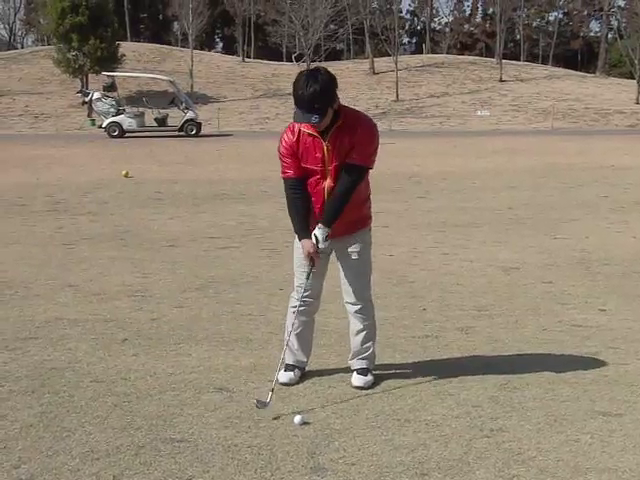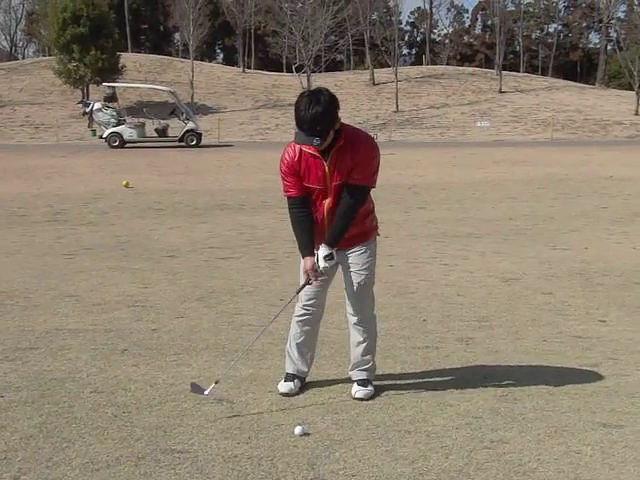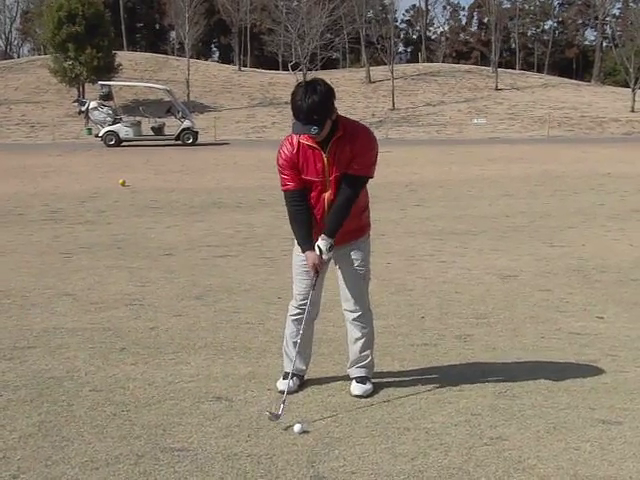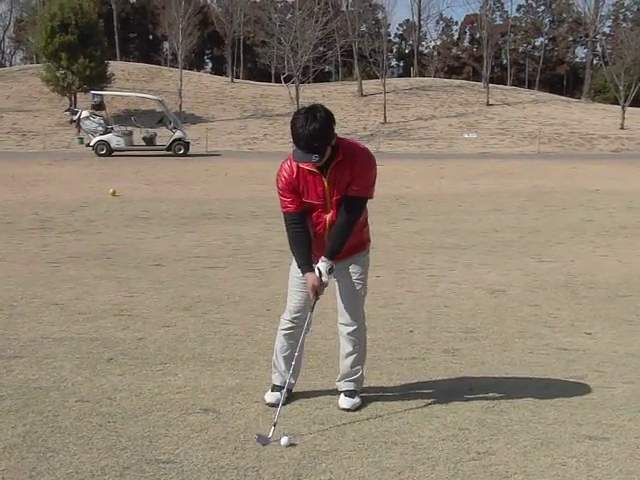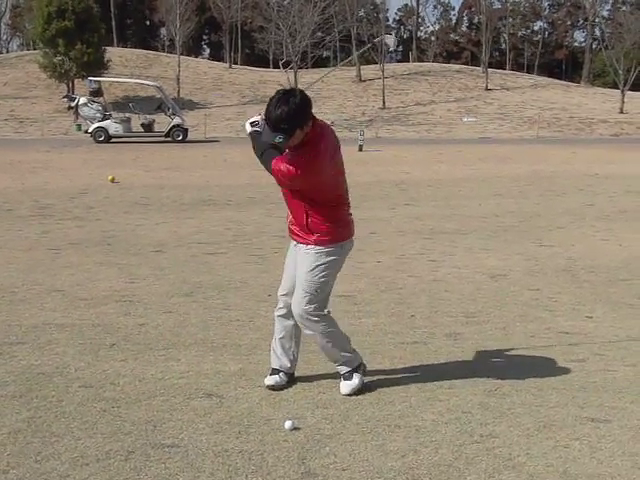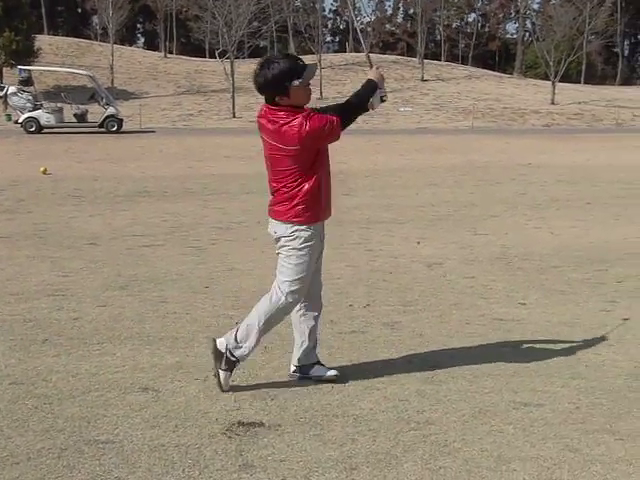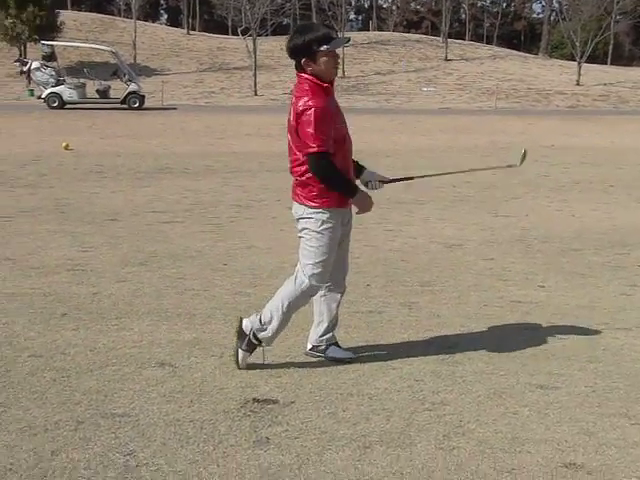
dt=0.7s
person 1, frame 1
left shoulder: (362, 128)
right shoulder: (291, 136)
left elbow: (349, 183)
right elbow: (294, 190)
left wrist: (324, 227)
right wrist: (304, 235)
left hip: (352, 229)
right hip: (309, 230)
left knee: (358, 298)
right knee: (302, 297)
left ankle: (362, 363)
right ankle: (295, 361)
person 1, frame 2
left shoulder: (363, 146)
right shoulder: (292, 155)
left elbow: (352, 202)
right elbow: (298, 207)
left wrist: (330, 248)
right wrist: (307, 254)
left hip: (357, 240)
right hip: (315, 241)
left knee: (361, 309)
right knee: (306, 307)
left ankle: (362, 373)
right ankle: (295, 371)
person 1, frame 3
left shoulder: (361, 138)
right shoulder: (289, 149)
left elbow: (349, 194)
right elbow: (295, 202)
left wrist: (327, 239)
right wrist: (307, 247)
left hip: (351, 237)
right hip: (309, 238)
left knee: (356, 306)
right knee: (301, 304)
left ankle: (361, 371)
right ankle: (293, 370)
person 1, frame 4
left shoulder: (360, 159)
right shoulder: (289, 170)
left elbow: (350, 215)
right elbow: (295, 223)
left wrist: (328, 261)
right wrist: (307, 269)
left hip: (351, 252)
right hip: (308, 253)
left knee: (352, 320)
right knee: (293, 318)
left ankle: (349, 385)
right ankle: (281, 382)
person 1, frame 5
left shoulder: (301, 166)
right shoulder: (319, 129)
left elbow: (272, 161)
left wrist: (257, 133)
right wrist: (264, 129)
left hip: (325, 242)
right hip: (304, 237)
left knee: (306, 308)
right knee: (285, 300)
left ankle: (351, 366)
right ankle: (282, 366)
person 1, frame 6
left shoulder: (270, 113)
right shoulder: (303, 129)
left elbow: (327, 115)
right elbow: (341, 119)
left wrist: (364, 99)
right wrist: (372, 84)
left hip: (308, 220)
right hip: (298, 225)
left knee: (310, 294)
right knee: (288, 293)
left ankle: (305, 361)
right ankle: (232, 348)
person 1, frame 7
left shoulder: (321, 93)
right shoulder: (312, 102)
right elbow: (318, 161)
left wrist: (360, 172)
right wrist: (353, 192)
left hip: (336, 203)
right hip: (320, 206)
left knee: (335, 276)
right knee: (311, 277)
left ankle: (321, 340)
right ankle: (254, 330)
